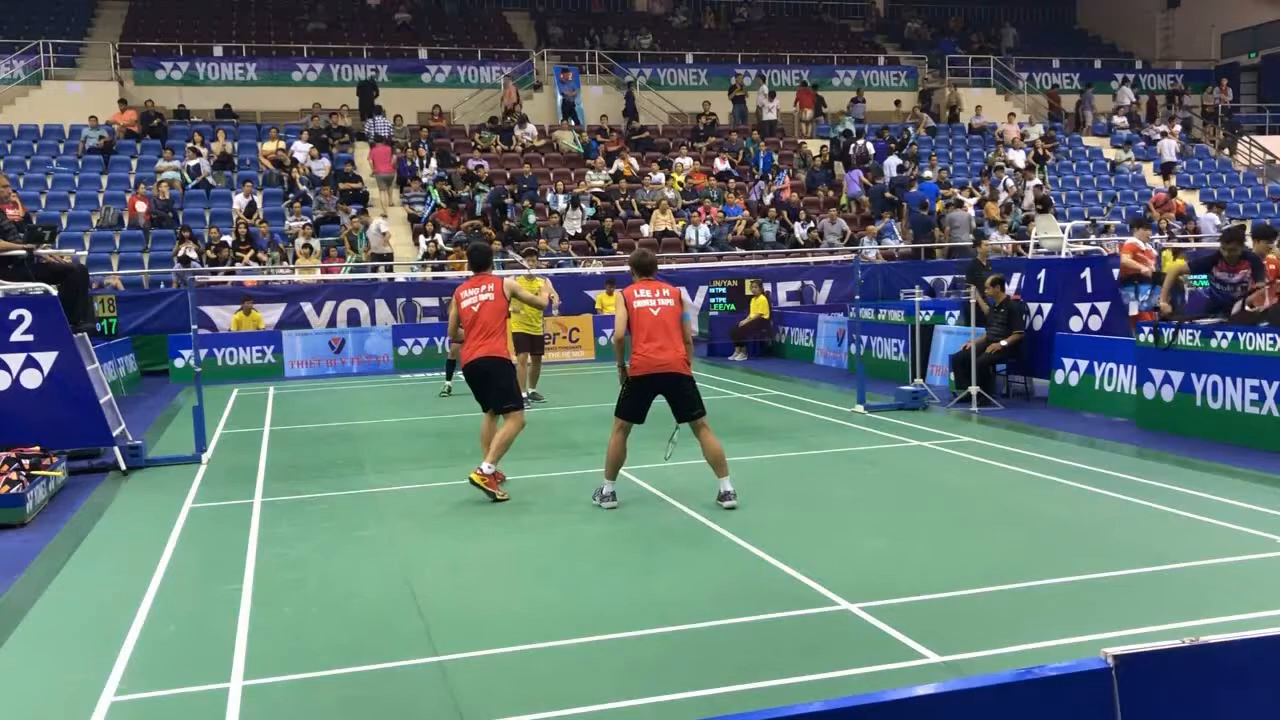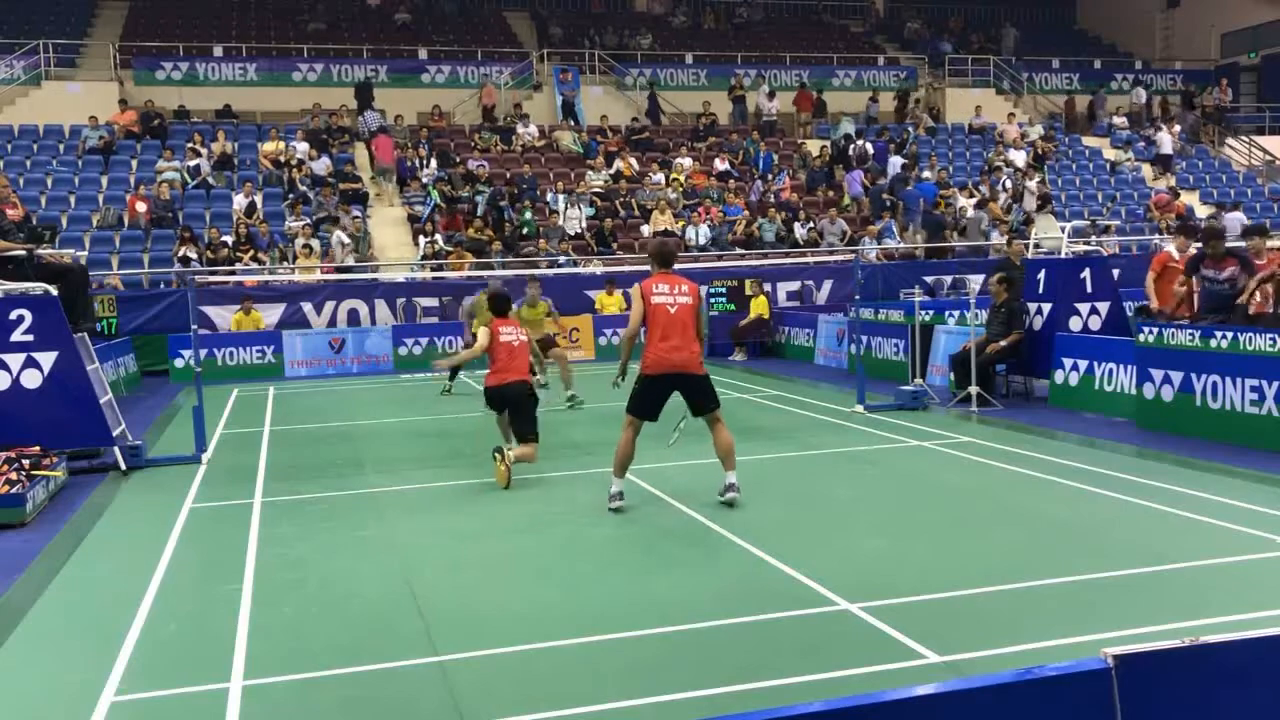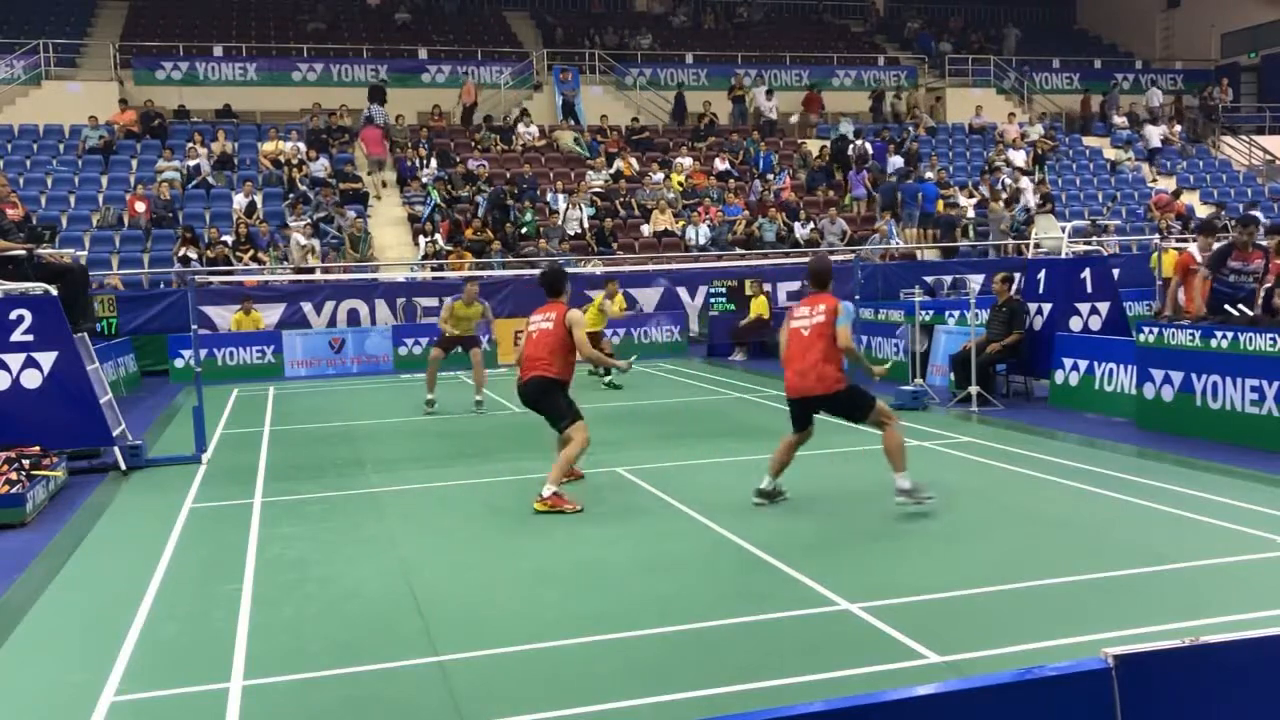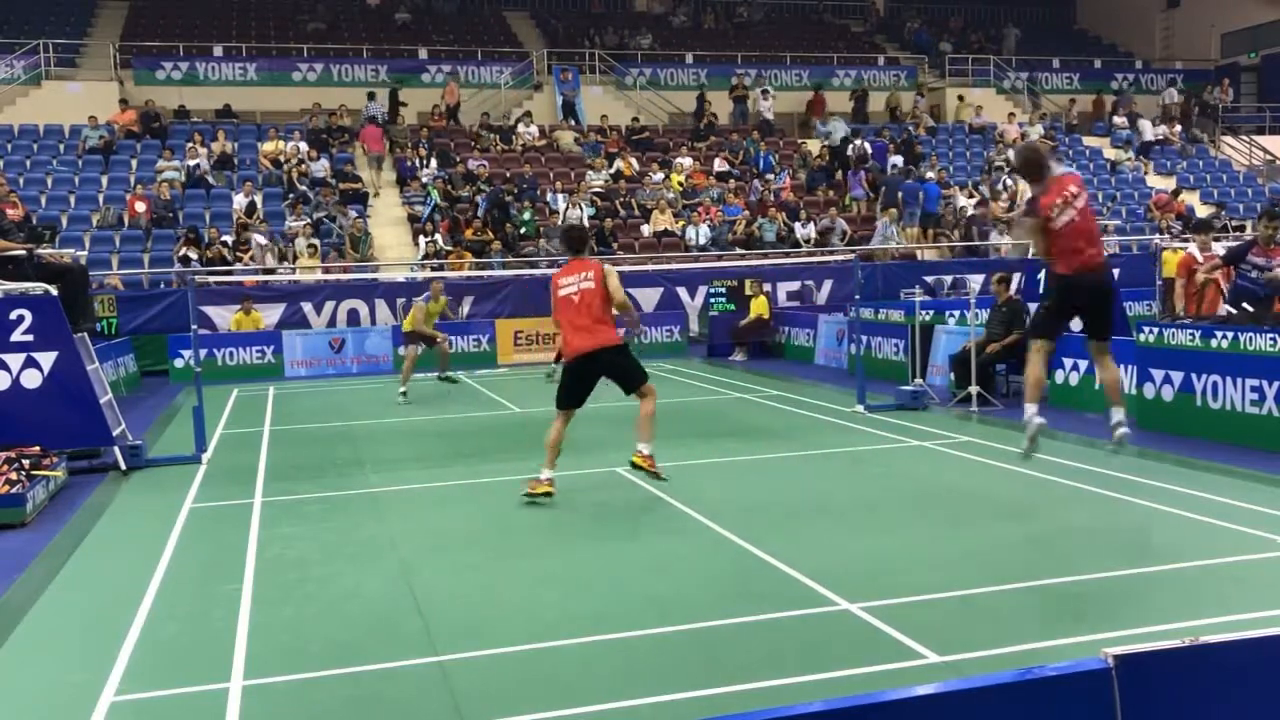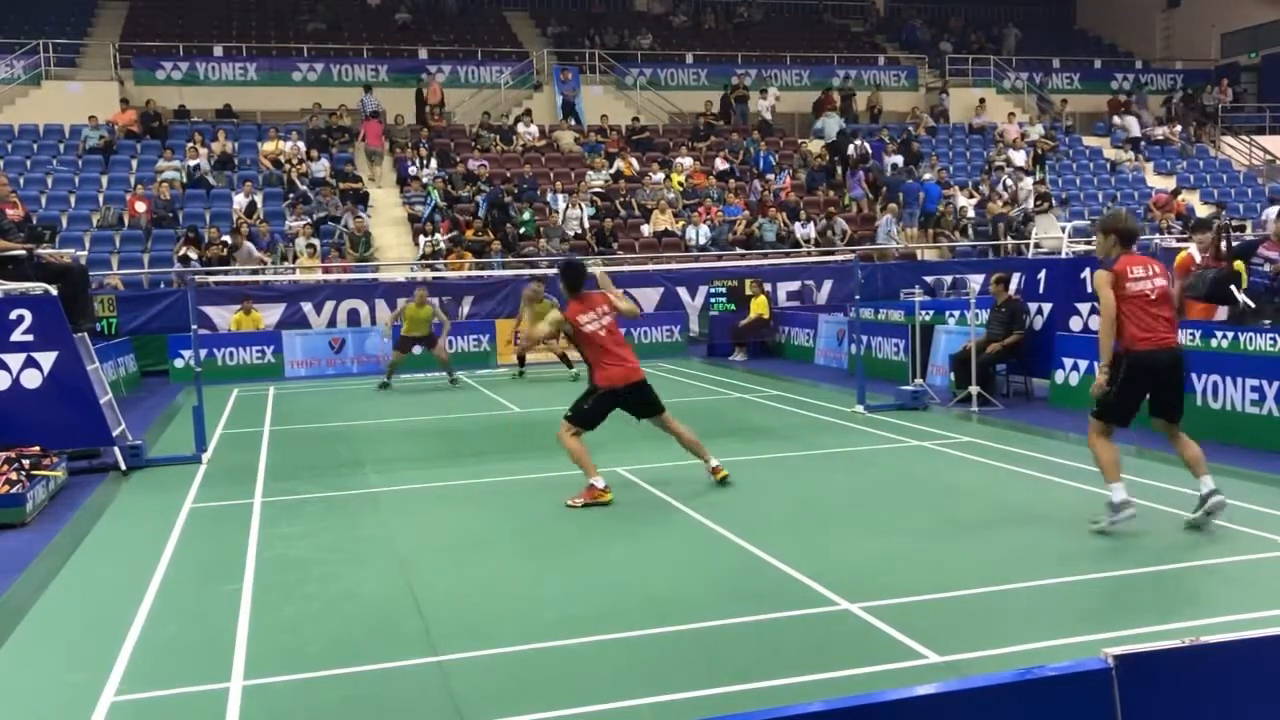
dt=0.7s
person 1, frame 1
left shoulder: (626, 294)
right shoulder: (675, 293)
left elbow: (620, 335)
right elbow: (688, 339)
left wrist: (621, 365)
right wrist: (686, 370)
left hip: (642, 369)
right hip: (677, 368)
left knee: (620, 428)
right knee: (702, 428)
left ankle: (608, 491)
right ankle: (726, 490)
person 1, frame 2
left shoulder: (643, 288)
right shoulder: (692, 288)
left elbow: (633, 329)
left wrist: (622, 366)
left hip: (655, 367)
right hip: (691, 366)
left knee: (630, 427)
right knee: (716, 422)
left ankle: (617, 491)
right ankle: (731, 484)
person 1, frame 3
left shoulder: (794, 311)
right shoulder: (840, 305)
left elbow: (784, 352)
right elbow: (844, 344)
right wrist: (871, 368)
left hip: (795, 388)
right hip: (828, 386)
left knee: (799, 434)
right knee: (888, 420)
left ankle: (767, 486)
right ankle: (904, 486)
person 1, frame 4
left shoulder: (1032, 211)
right shoulder: (1072, 179)
left elbow: (1045, 254)
left hip: (1065, 281)
right hip: (1099, 277)
left knee: (1038, 351)
right knee: (1104, 356)
left ankle: (1032, 417)
right ankle: (1118, 421)
person 1, frame 5
left shoulder: (1105, 271)
right shoulder: (1156, 266)
left elbow: (1109, 317)
right elbow: (1173, 308)
left wrist: (1103, 368)
left hip: (1137, 357)
right hip: (1171, 354)
left knee: (1099, 431)
right knee: (1172, 432)
left ankle: (1119, 500)
right ankle: (1209, 491)
person 2, frame 1
left shoulder: (459, 292)
right shoulder: (504, 283)
left elbow: (452, 335)
right elbow: (541, 303)
right wrist: (545, 290)
left hip: (469, 362)
right hip: (494, 359)
left knee: (491, 413)
right knee: (515, 419)
left ankle: (488, 470)
right ankle: (485, 471)
person 2, frame 2
left shoulder: (487, 329)
right shoulder: (522, 329)
left elbow: (477, 350)
right elbow: (530, 360)
left wrist: (448, 362)
left hip: (494, 389)
right hip: (521, 387)
left knee: (502, 409)
right knee: (528, 451)
left ankle: (508, 449)
right ankle: (508, 454)
person 2, frame 3
left shoulder: (534, 316)
right shoulder: (572, 315)
left elbow: (520, 356)
right elbow: (587, 354)
right wrist: (616, 364)
left hip: (526, 385)
right hip: (546, 383)
left knee: (571, 417)
right knee: (580, 437)
left ankle: (564, 469)
right ankle: (549, 495)
person 2, frame 4
left shoulder: (556, 278)
right shoulder: (603, 269)
left elbow: (558, 322)
right elbow: (620, 302)
right wrist: (634, 321)
left hip: (575, 354)
right hip: (609, 349)
left knee: (563, 418)
right knee: (648, 394)
left ankle: (545, 479)
right ankle: (643, 453)
person 2, frame 5
left shoulder: (562, 316)
right shoulder: (603, 298)
left elbow: (529, 342)
right elbow: (634, 311)
right wrist: (611, 288)
left hip: (606, 384)
right hip: (634, 376)
left knee: (567, 432)
right knee: (667, 422)
left ankle: (598, 487)
right ankle: (714, 466)
